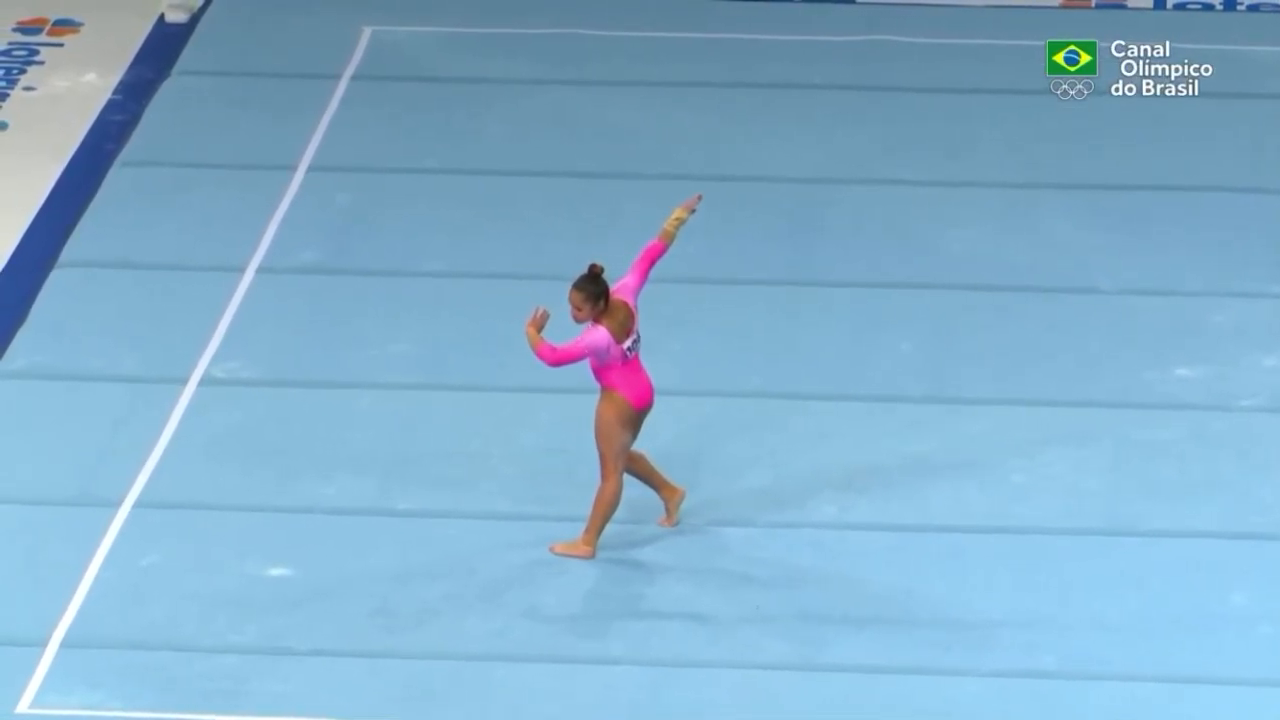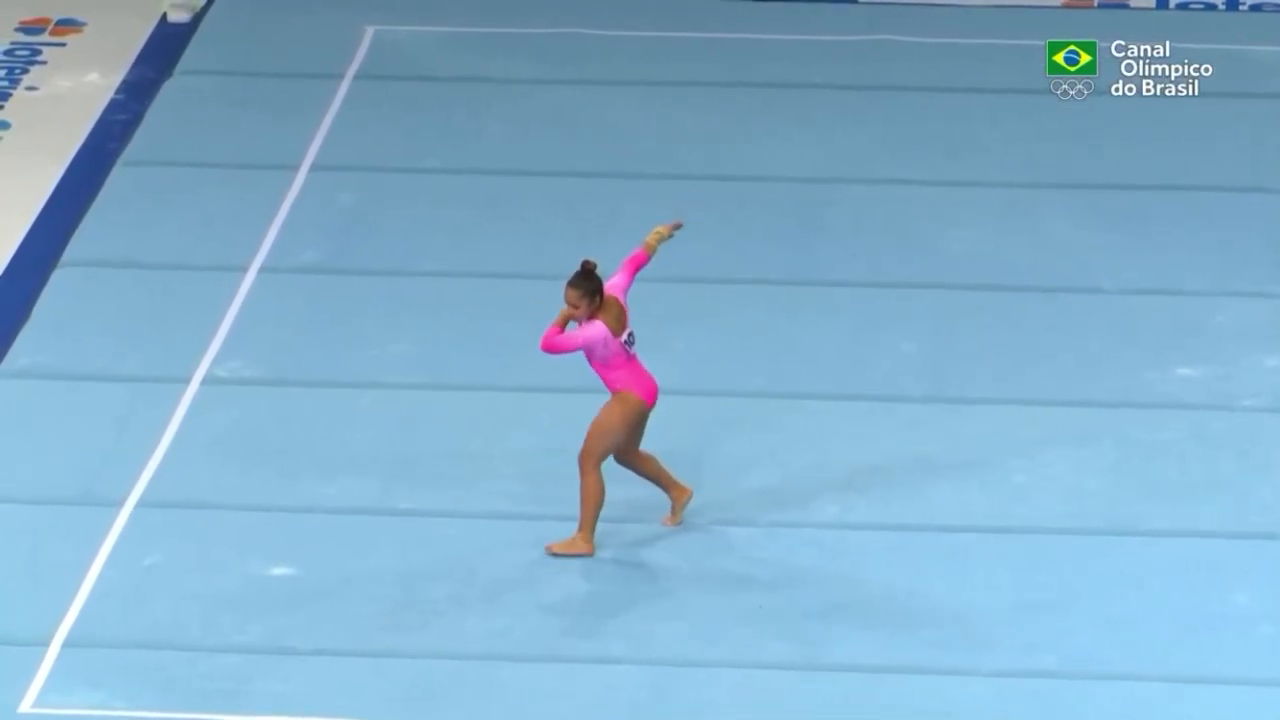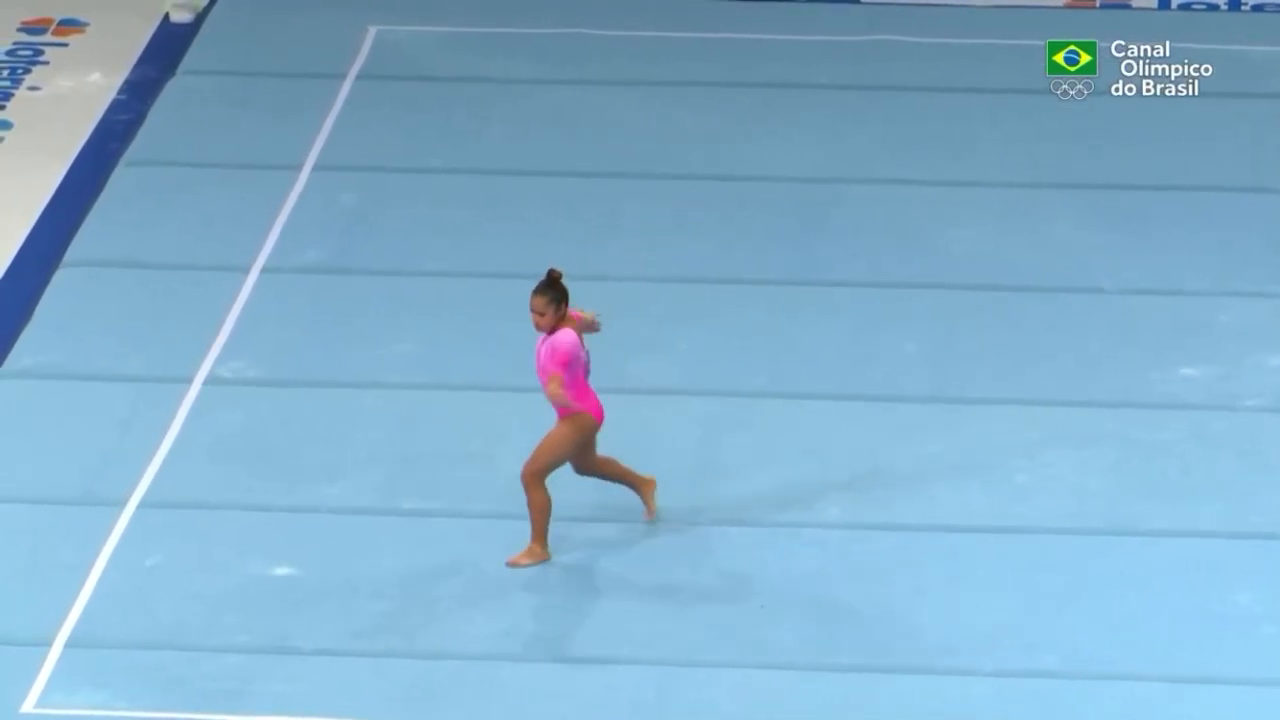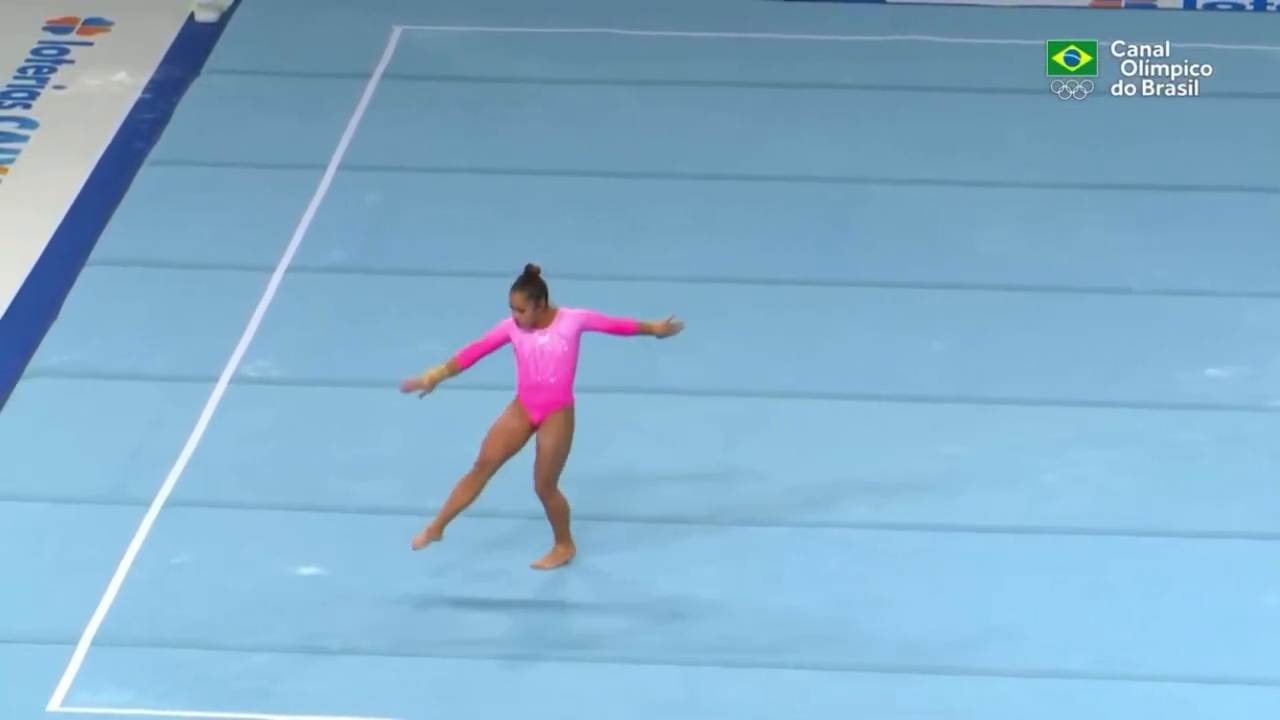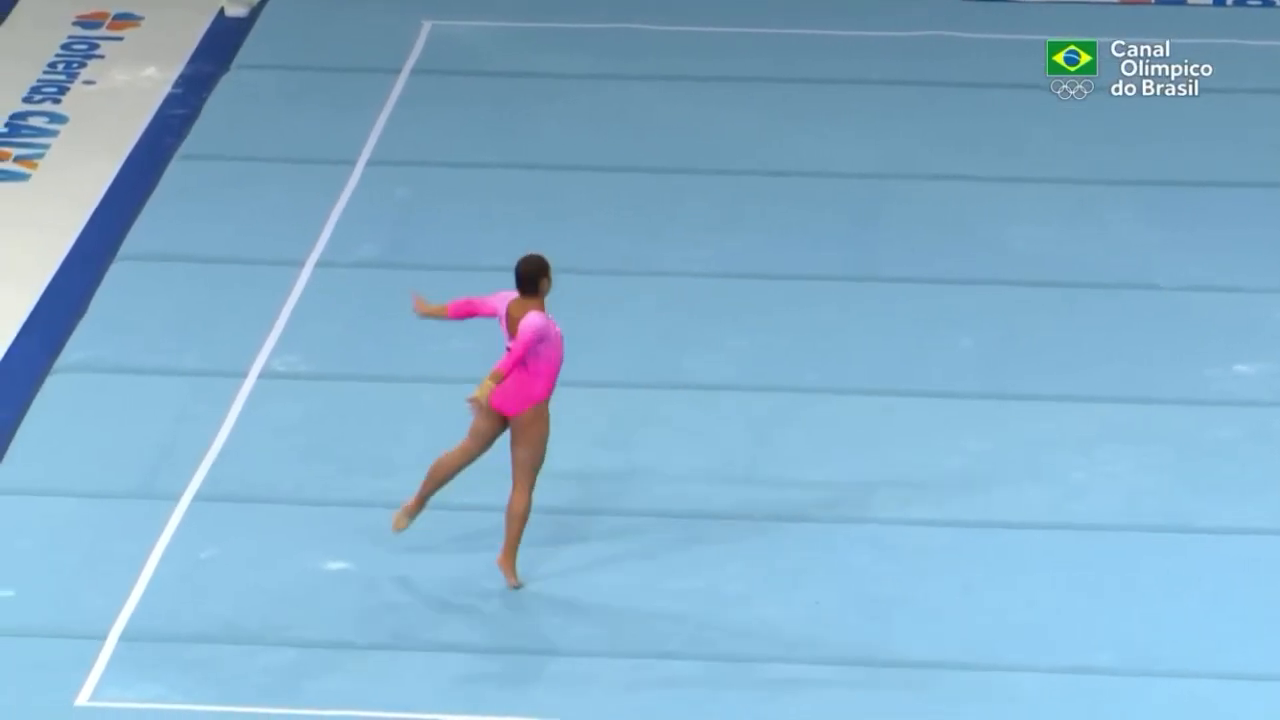
dt=0.3s
person 1, frame 1
left shoulder: (597, 338)
right shoulder: (625, 296)
left elbow: (553, 357)
right elbow: (649, 255)
left wrist: (532, 333)
right wrist: (677, 218)
left hip: (620, 400)
right hip: (641, 391)
left knee: (611, 471)
right knee: (621, 456)
left ankle: (586, 543)
right ankle: (670, 492)
person 1, frame 2
left shoulder: (592, 333)
right shoulder: (614, 293)
left elbow: (549, 343)
right elbow: (634, 261)
left wrist: (560, 319)
right wrist: (658, 236)
left hip: (629, 398)
right hip: (643, 389)
left knee: (589, 460)
right knee: (626, 454)
left ankle: (584, 539)
right ankle: (678, 491)
person 1, frame 3
left shoulder: (565, 340)
right shoulder: (567, 320)
left elbow: (557, 363)
right elbow: (584, 320)
left wrist: (556, 389)
right wrist: (585, 320)
left hip: (581, 415)
right hip: (579, 410)
left knee: (530, 474)
right knee: (585, 464)
left ankle: (538, 547)
right ankle: (644, 486)
person 1, frame 4
left shoulder: (573, 319)
right shoulder: (512, 327)
left elbow: (615, 325)
right elbow: (473, 351)
left wrist: (652, 328)
right wrist: (435, 376)
left hip: (557, 414)
right hip: (522, 409)
left knee: (545, 486)
right knee: (481, 469)
left ankle: (564, 545)
right ankle: (436, 527)
person 1, frame 5
left shoulder: (506, 301)
right shoulder: (536, 321)
left elbow: (468, 305)
right elbow: (511, 358)
left wrist: (433, 310)
right wrist: (486, 387)
left hip: (501, 398)
right hip: (530, 407)
left knee: (462, 454)
right knee: (523, 487)
left ankle: (414, 505)
right ankle: (508, 560)
